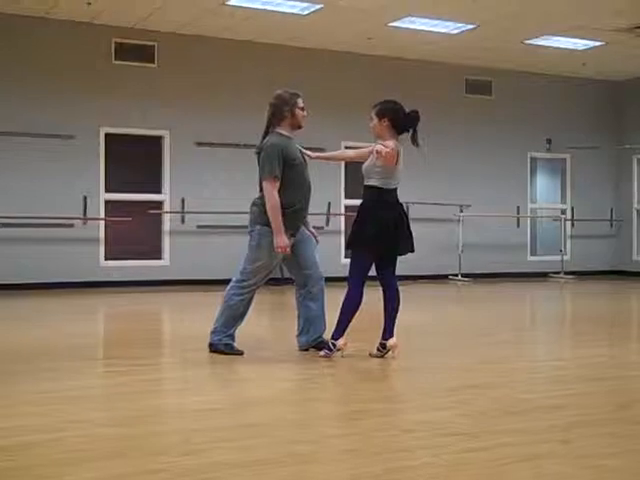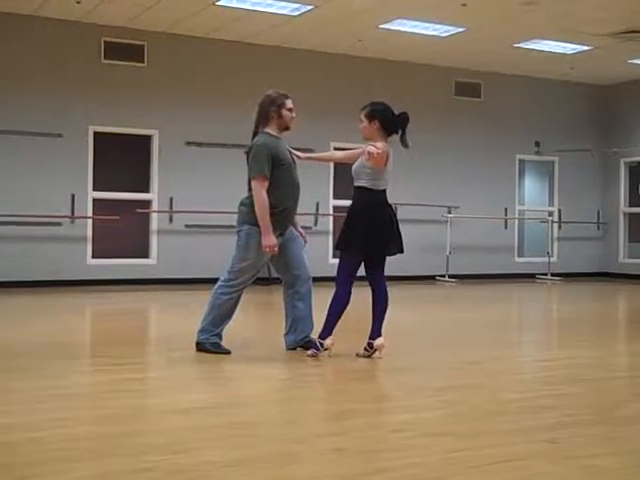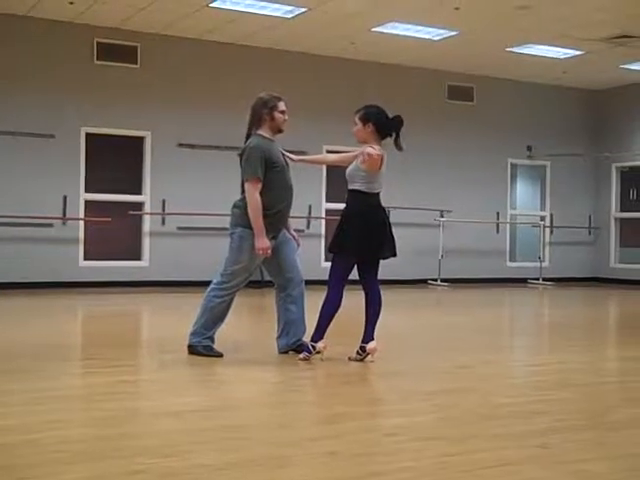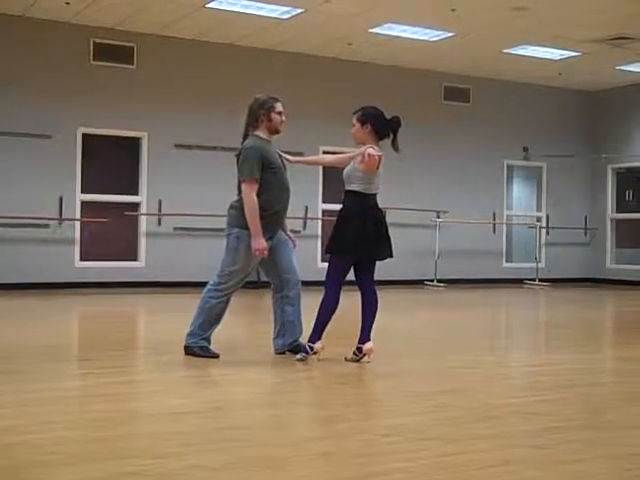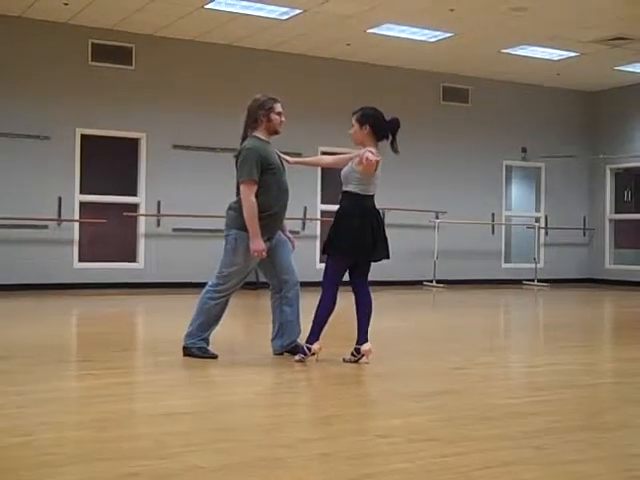
dt=0.4s
person 1, frame 1
left shoulder: (290, 144)
right shoulder: (274, 145)
right elbow: (270, 191)
left wrist: (305, 225)
right wrist: (278, 233)
left hip: (295, 228)
right hip: (270, 228)
left knee: (312, 280)
right knee: (246, 284)
left ankle: (312, 338)
right ankle: (220, 338)
person 1, frame 2
left shoulder: (279, 144)
right shoulder: (263, 145)
right elbow: (258, 191)
left wrist: (294, 225)
right wrist: (266, 233)
left hip: (284, 229)
right hip: (258, 228)
left knee: (299, 280)
right knee: (234, 283)
left ankle: (299, 337)
right ankle: (207, 337)
person 1, frame 3
left shoulder: (272, 147)
right shoulder: (256, 147)
right elbow: (252, 193)
left wrist: (288, 228)
right wrist: (259, 235)
left hip: (277, 231)
right hip: (251, 231)
left knee: (292, 283)
right knee: (227, 285)
left ankle: (291, 340)
right ankle: (199, 339)
person 1, frame 4
left shoulder: (269, 147)
right shoulder: (253, 148)
right elbow: (248, 194)
left wrist: (284, 229)
right wrist: (256, 236)
left hip: (273, 232)
right hip: (248, 231)
left knee: (289, 284)
right knee: (224, 286)
left ankle: (288, 341)
right ankle: (196, 340)
person 1, frame 5
left shoulder: (269, 148)
right shoulder: (252, 149)
right elbow: (247, 195)
left wrist: (283, 230)
right wrist: (255, 238)
left hip: (272, 233)
right hip: (246, 233)
left knee: (287, 284)
right knee: (222, 287)
left ankle: (286, 342)
right ankle: (194, 342)
person 2, frame 1
left shoulder: (390, 147)
right shoulder: (384, 147)
right elbow: (349, 154)
left wrist: (382, 153)
right wrist: (315, 155)
left hip: (376, 216)
right hip: (388, 217)
left knee: (356, 280)
right knee: (388, 279)
left ankle: (337, 338)
right ankle: (387, 338)
person 2, frame 2
left shoulder: (379, 149)
right shoulder: (372, 150)
left elbow: (376, 160)
right elbow: (338, 156)
left wrist: (373, 155)
right wrist: (305, 156)
left hip: (366, 217)
right hip: (376, 218)
left knee: (344, 280)
right knee: (377, 280)
left ankle: (325, 337)
right ankle: (375, 337)
person 2, frame 3
left shoulder: (373, 153)
right shoulder: (365, 154)
left elbow: (373, 159)
right elbow: (332, 159)
left wrist: (371, 155)
right wrist: (298, 158)
left hip: (359, 220)
right hip: (370, 221)
left knee: (336, 283)
right knee: (370, 283)
left ankle: (316, 341)
right ankle: (368, 341)
person 2, frame 4
left shoulder: (369, 154)
right shoulder: (362, 155)
left elbow: (371, 158)
right elbow: (328, 159)
left wrist: (369, 153)
right wrist: (295, 159)
left hip: (355, 221)
right hip: (367, 222)
left knee: (333, 284)
right knee: (366, 283)
left ankle: (314, 341)
right ankle: (364, 341)
person 2, frame 5
left shoulder: (367, 155)
right shoulder: (360, 157)
left elbow: (368, 155)
right elbow: (327, 160)
left wrist: (367, 156)
right wrist: (294, 161)
left hip: (352, 221)
right hip: (366, 222)
left knee: (330, 284)
right knee: (360, 284)
left ankle: (312, 342)
right ankle: (362, 343)
